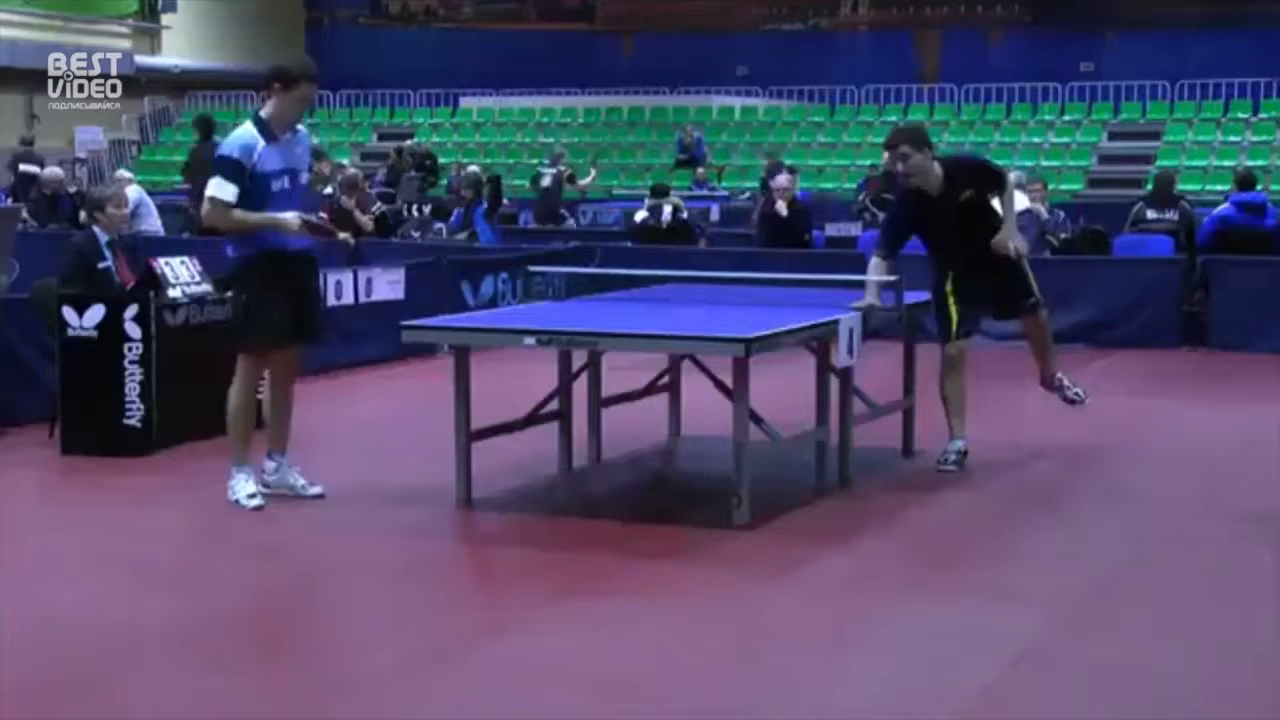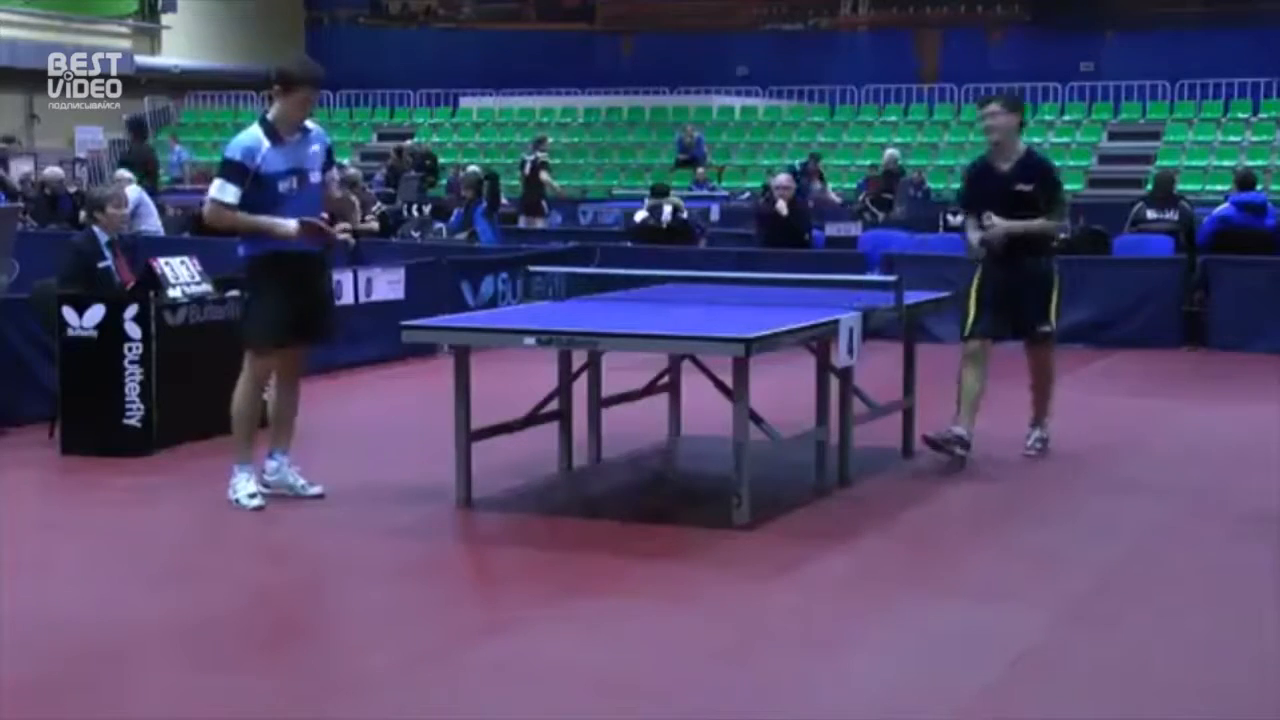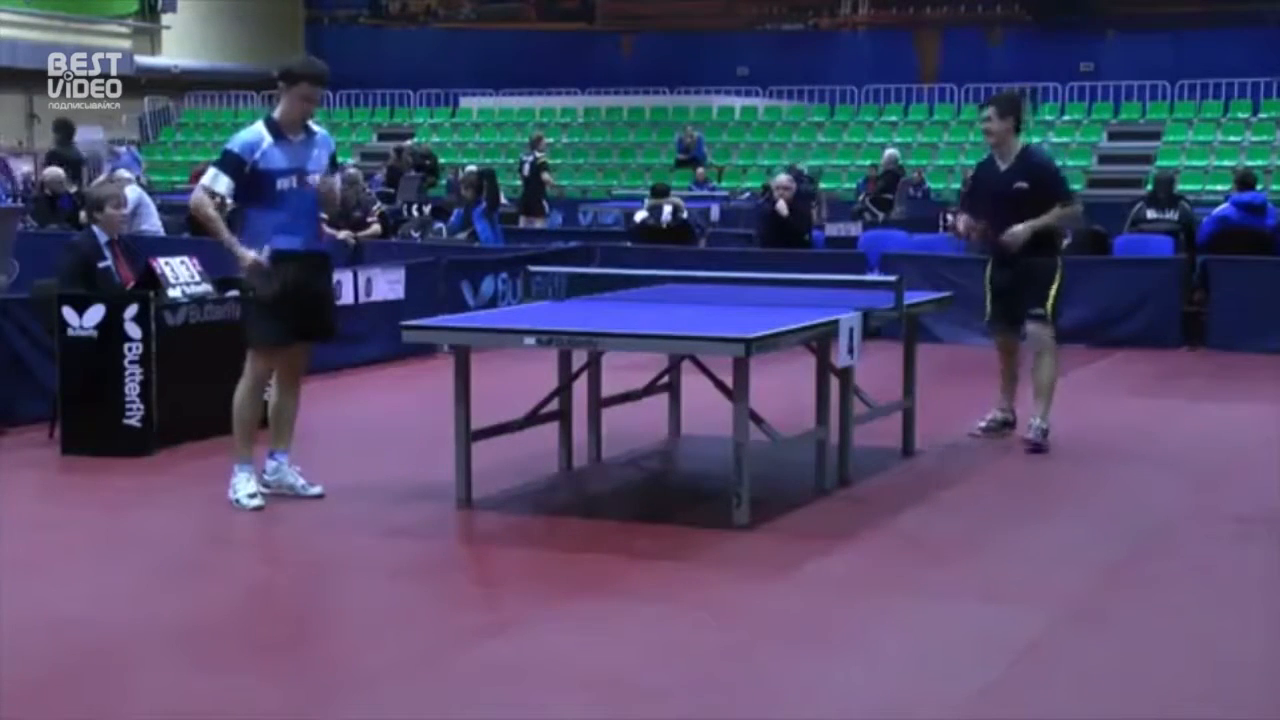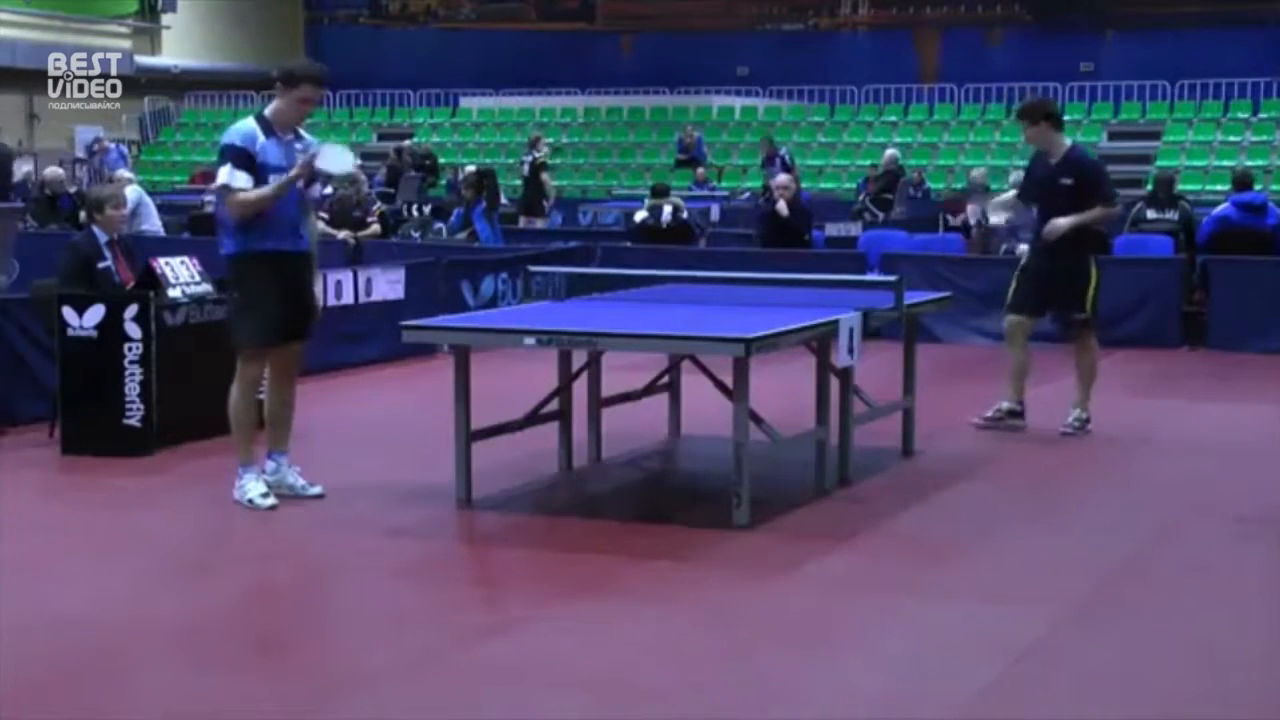
dt=0.7s
person 1, frame 1
left shoulder: (302, 139)
right shoulder: (240, 145)
right elbow: (212, 213)
right wrist: (275, 221)
left hip: (298, 263)
right hip: (259, 268)
left knee: (286, 370)
right knee: (251, 369)
left ankle: (277, 467)
right ankle: (240, 472)
person 1, frame 2
left shoulder: (318, 138)
right shoulder: (247, 147)
right elbow: (213, 212)
right wrist: (275, 226)
left hip: (311, 265)
right hip: (269, 267)
left knee: (292, 369)
right knee: (258, 368)
left ankle: (278, 465)
right ankle: (242, 472)
person 1, frame 3
left shoulder: (323, 141)
right shoulder: (249, 143)
right elbow: (200, 200)
left wrist: (328, 193)
right wrist: (238, 249)
left hip: (311, 264)
right hip: (270, 269)
left knee: (293, 369)
right knee: (260, 368)
left ankle: (279, 465)
right ankle: (242, 472)
person 1, frame 4
left shoulder: (305, 143)
right shoulder: (242, 137)
right elbow: (236, 206)
left wrist: (312, 272)
right wrist: (290, 179)
left hip: (294, 264)
right hip: (253, 265)
left knee: (287, 368)
right knee: (251, 369)
left ankle: (278, 465)
right ankle: (246, 473)
person 2, frame 1
left shoulder: (968, 167)
right shoulder: (906, 204)
left elbow: (1005, 184)
right elbow: (881, 254)
left wrist: (1010, 226)
right wrist: (872, 293)
left hip: (999, 256)
right hip: (957, 274)
left knee: (1035, 317)
right knee: (953, 353)
left ankle: (1050, 375)
right ankle: (957, 441)
person 2, frame 2
left shoulder: (1040, 168)
right shoulder: (977, 171)
left elbow: (1057, 224)
left wrist: (1009, 227)
right wrist: (975, 236)
left hip: (1034, 271)
right hip: (992, 271)
left knee: (1039, 351)
right knee: (974, 350)
left ankle: (1039, 428)
right ankle: (961, 431)
person 2, frame 3
left shoulder: (1039, 164)
right shoulder: (983, 170)
left elbow: (1071, 209)
right elbow: (973, 218)
left wrist: (1029, 227)
right wrist: (965, 224)
left hip: (1039, 263)
right hip: (1002, 265)
left knee: (1040, 337)
right knee: (1005, 341)
left ankle: (1039, 422)
right ankle: (1005, 413)
person 2, frame 4
left shoulder: (1085, 164)
right shoulder: (1037, 164)
left elbow: (1112, 208)
right elbow: (1021, 200)
left wrist: (1072, 221)
right wrist: (986, 204)
left hip: (1076, 261)
right hip: (1039, 258)
left knee: (1082, 334)
right knee: (1014, 326)
left ankle: (1081, 411)
right ankle: (1013, 405)
